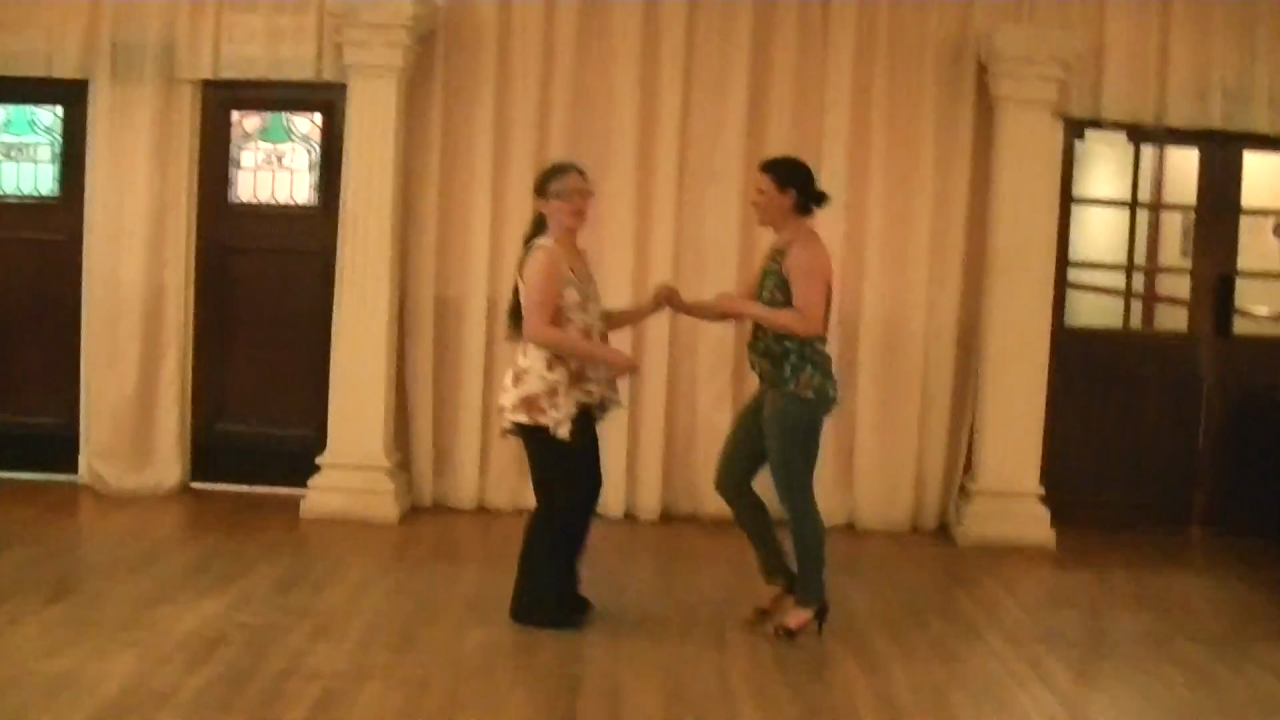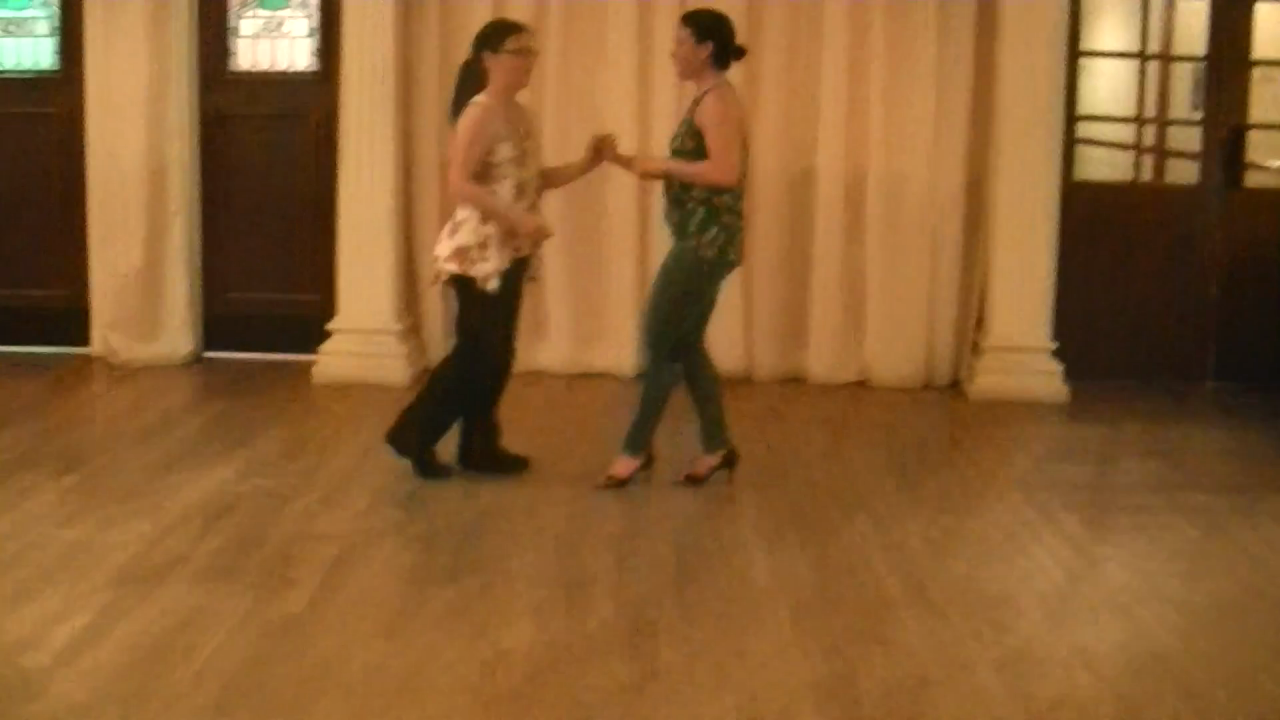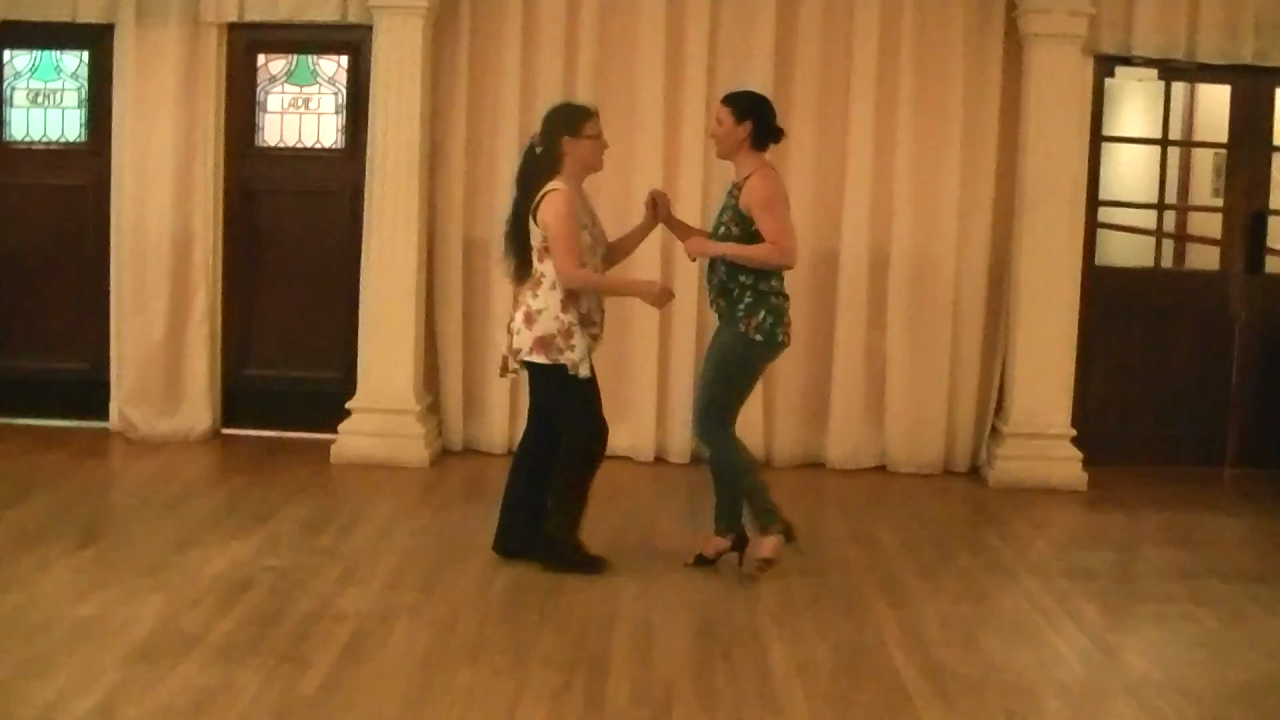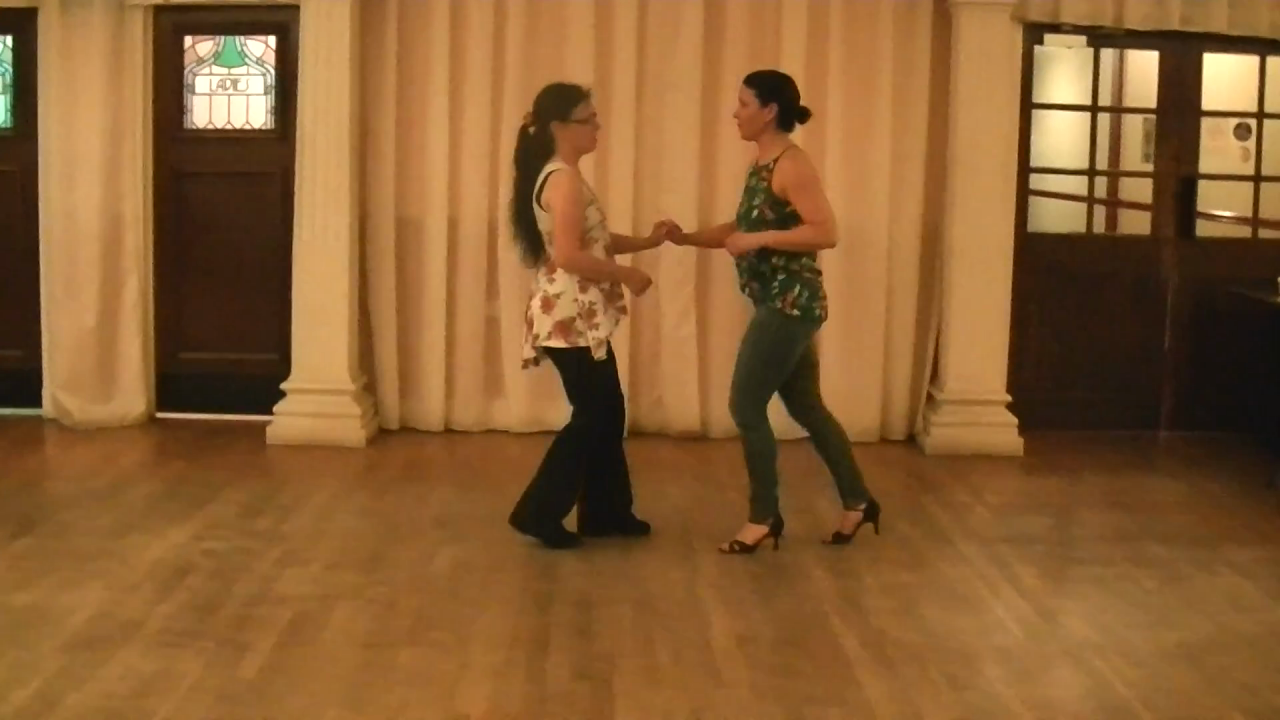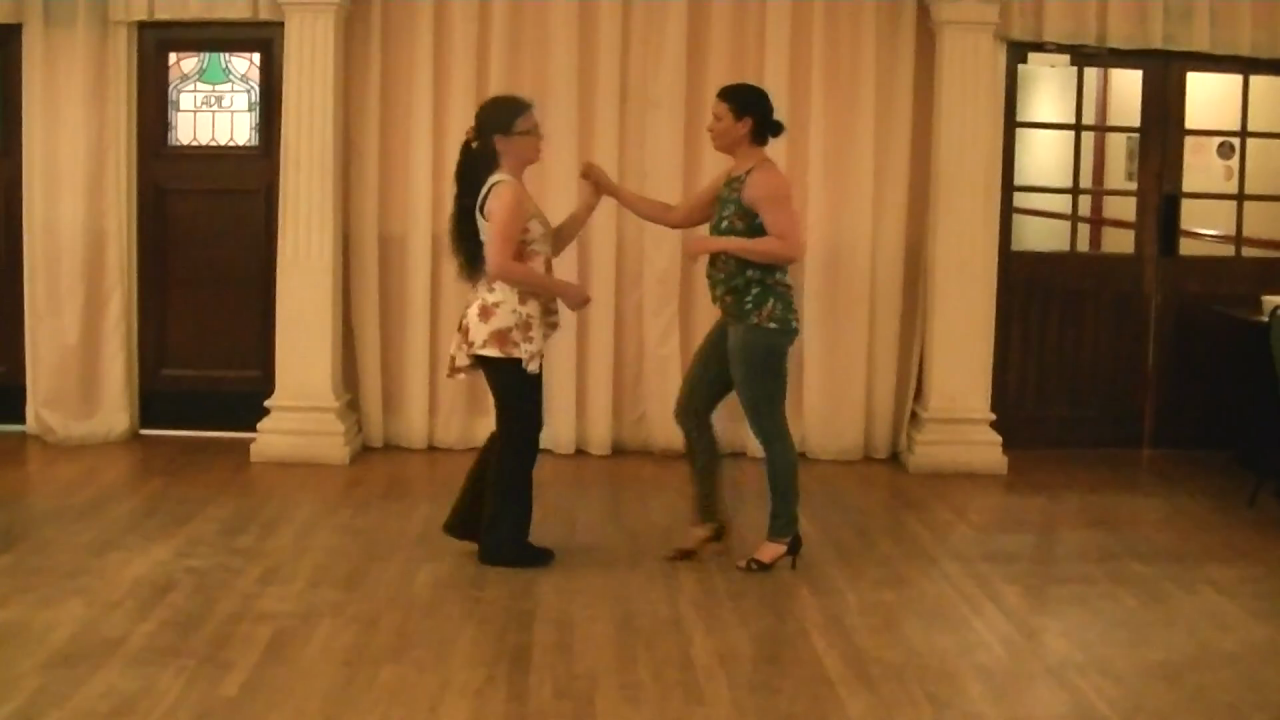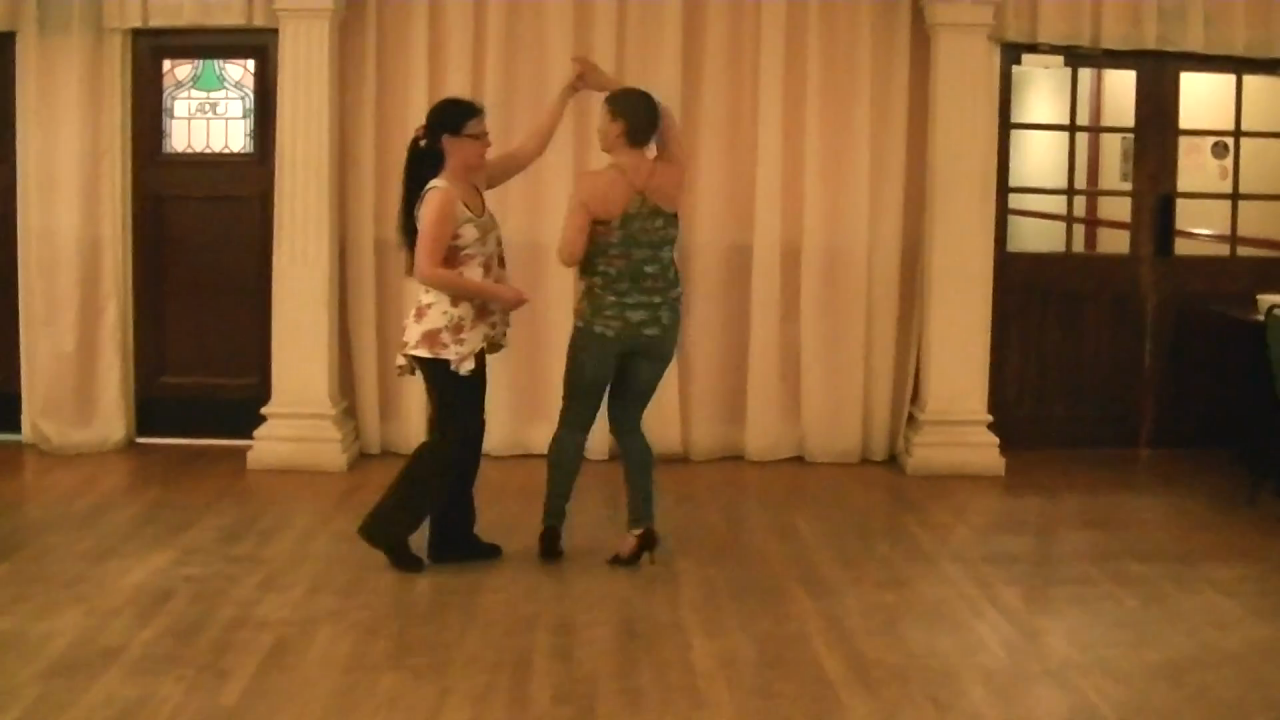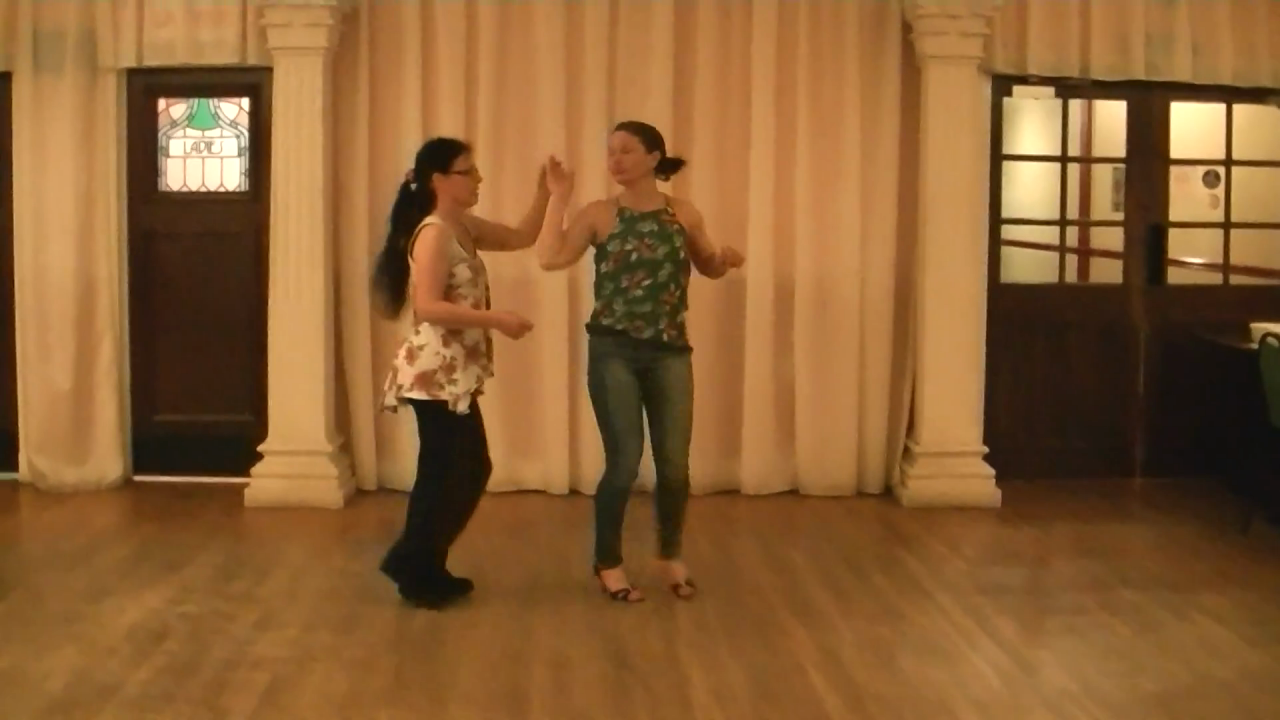
dt=0.7s
person 1, frame 1
left shoulder: (806, 250)
right shoulder: (780, 249)
left elbow: (810, 323)
right elbow: (739, 306)
left wrist: (748, 307)
right wrist: (682, 306)
left hip: (800, 389)
right hip: (775, 388)
left knee: (794, 495)
right knee: (730, 481)
left ankle: (809, 600)
right ankle: (779, 577)
person 1, frame 2
left shoulder: (718, 101)
right shoulder: (707, 100)
left elbow: (726, 173)
left wrist: (662, 164)
right wrist: (625, 160)
left hip: (707, 240)
right hip: (698, 239)
left knee: (660, 343)
right knee: (684, 344)
left ankle: (636, 451)
right ankle: (716, 446)
person 1, frame 3
left shoulder: (763, 183)
right shoulder: (745, 182)
left elbow: (784, 253)
left wrist: (712, 244)
right wrist: (672, 223)
left hip: (754, 325)
right hip: (737, 322)
left knee: (713, 428)
right knee: (713, 426)
left ankle: (772, 525)
right ankle: (729, 529)
person 1, frame 4
left shoulder: (792, 165)
right shoulder: (762, 164)
left elbow: (825, 233)
right elbow: (746, 233)
left wrist: (758, 238)
right wrist: (688, 238)
left hip: (790, 304)
right hip: (776, 304)
left knee: (745, 406)
right knee: (806, 408)
left ankle: (764, 517)
right ankle: (856, 502)
person 1, frame 5
left shoulder: (765, 178)
right shoulder: (730, 178)
left elbow: (790, 247)
right elbow: (674, 215)
left wrist: (718, 241)
right wrist: (610, 189)
left hip: (762, 319)
right hip: (737, 318)
left knee: (767, 425)
right knee: (691, 412)
left ankle: (784, 534)
right ankle: (708, 519)
person 1, frame 6
left shoulder: (594, 185)
right shoulder: (671, 174)
left elbow: (570, 256)
right elbow: (665, 122)
left wrist: (575, 239)
right wrist: (608, 86)
left hip: (603, 323)
right hip: (659, 324)
left knee: (574, 423)
right knee: (627, 420)
left ankle: (553, 528)
right ankle: (640, 525)
person 1, frame 7
left shoulder: (683, 213)
right shoulder: (596, 214)
left elbow: (712, 268)
right elbow: (551, 259)
left wrist: (726, 258)
right wrist: (560, 199)
left hip: (668, 352)
right hip: (611, 352)
left knee: (672, 461)
right knee: (623, 463)
left ankle: (669, 552)
right ankle: (607, 561)
person 2, frame 1
left shoulder: (576, 256)
right shoulder: (543, 256)
right elbow: (538, 329)
left wrist: (645, 309)
right wrist: (604, 355)
left hip: (575, 395)
right hip: (543, 395)
left knee: (581, 489)
right knee: (558, 496)
left ankle: (554, 587)
right ankle: (540, 602)
person 2, frame 2
left shoulder: (520, 114)
right shoulder: (479, 114)
left elbow: (532, 179)
right elbow: (460, 184)
left wrist: (583, 165)
right wrist: (517, 218)
left hip: (508, 252)
right hip: (477, 250)
left knee: (496, 349)
right knee: (480, 349)
left ankle: (481, 445)
right ankle: (414, 434)
person 2, frame 3
left shoulder: (573, 196)
right shoulder: (559, 197)
left elbow: (600, 258)
right elbow: (571, 272)
left wrist: (646, 225)
right wrist: (639, 288)
left hip: (560, 336)
right hip: (555, 336)
left knee: (547, 434)
right knee: (586, 436)
left ankle: (518, 534)
right ankle: (559, 541)
person 2, frame 4
left shoulder: (561, 176)
right shoulder: (562, 179)
left elbow: (591, 242)
right elbow: (570, 255)
left wrist: (647, 242)
right wrist: (627, 274)
left hip: (579, 316)
right hip: (570, 318)
left knee: (607, 411)
right knee: (593, 415)
left ankle: (606, 512)
right ankle: (538, 513)
person 2, frame 5
left shoulder: (510, 190)
right shoulder: (506, 191)
left elbow: (553, 242)
right elbow: (501, 265)
left wrist: (593, 197)
right wrist: (562, 288)
left hip: (506, 329)
right hip: (505, 331)
left knee: (515, 429)
right knee: (520, 433)
left ankle: (473, 516)
right ankle: (505, 542)
person 2, frame 6
left shoulder: (474, 183)
right shoulder: (440, 196)
left elbow: (528, 151)
right elbow: (427, 270)
left wrist: (565, 95)
right wrist: (493, 290)
left hip: (466, 334)
right hip: (443, 335)
left knee: (462, 434)
right knee: (455, 436)
left ankle: (453, 536)
right ankle: (388, 525)
person 2, frame 7
left shoulder: (465, 227)
right shoulder: (433, 233)
left elbow: (523, 237)
right elbow: (427, 306)
left wrist: (544, 193)
right wrist: (495, 319)
left hip: (449, 372)
right hip: (435, 372)
left knee: (440, 473)
right knee: (470, 470)
left ankle: (422, 572)
right ankle: (412, 564)
